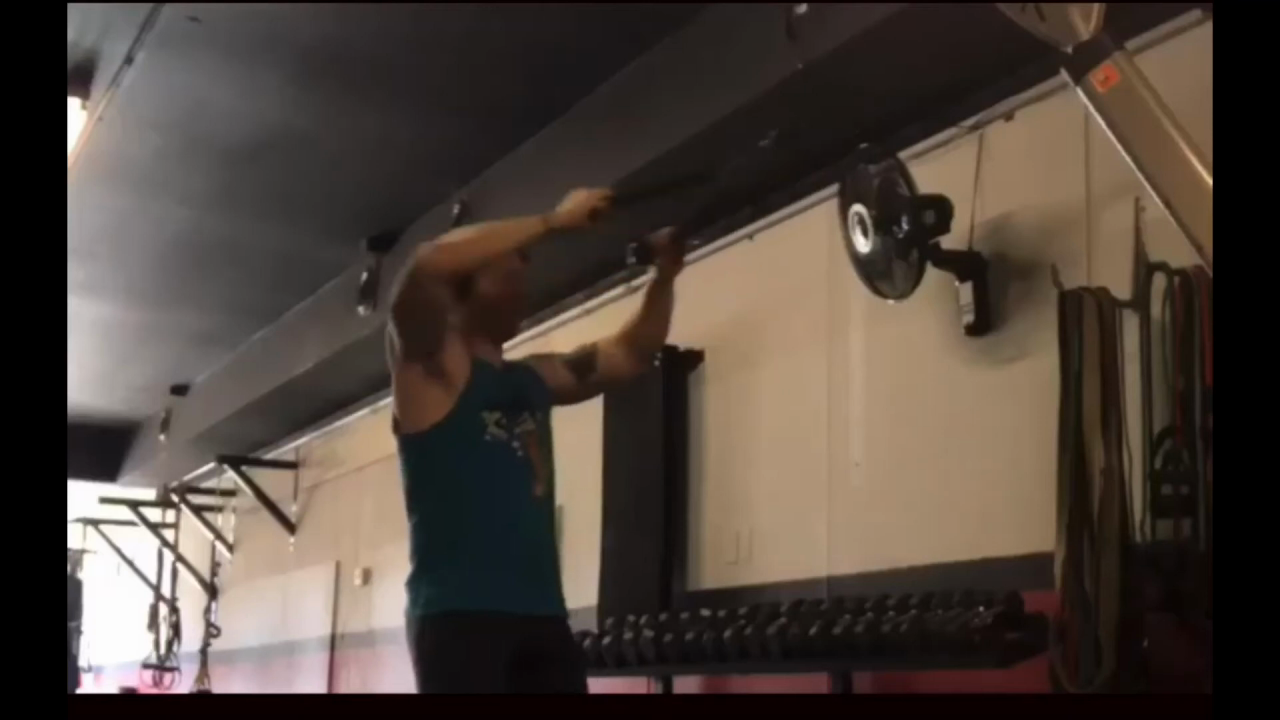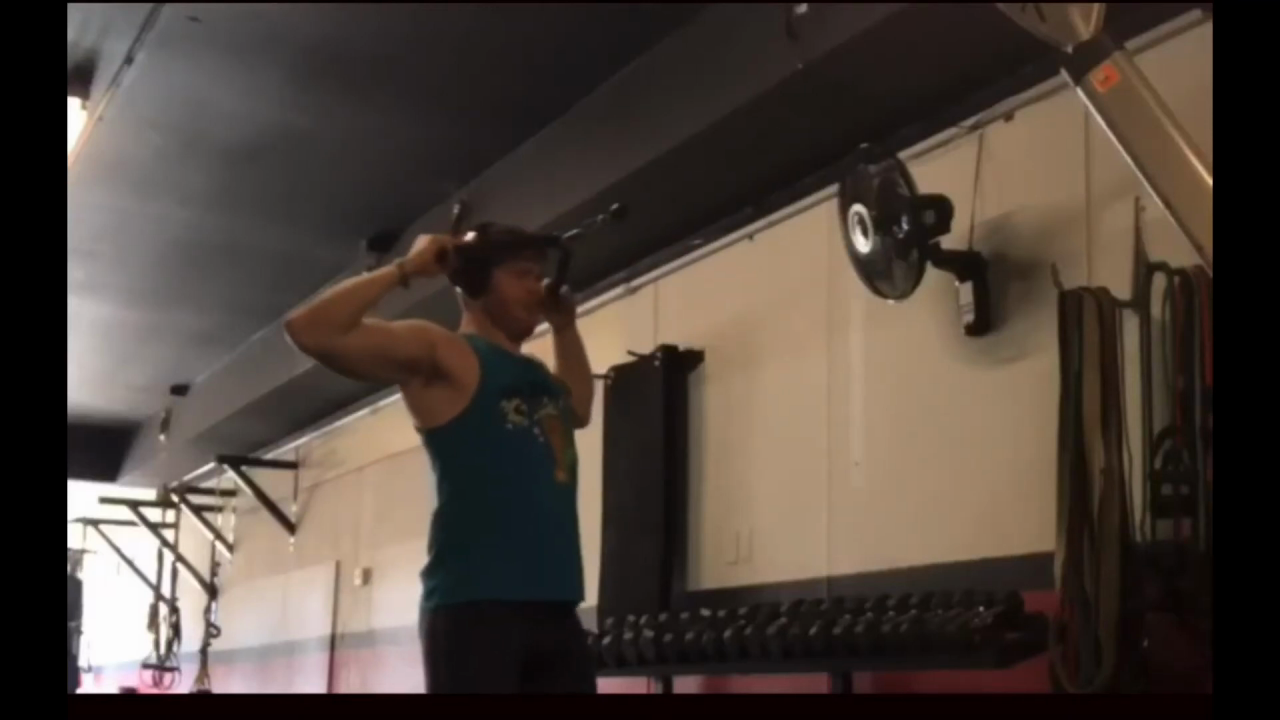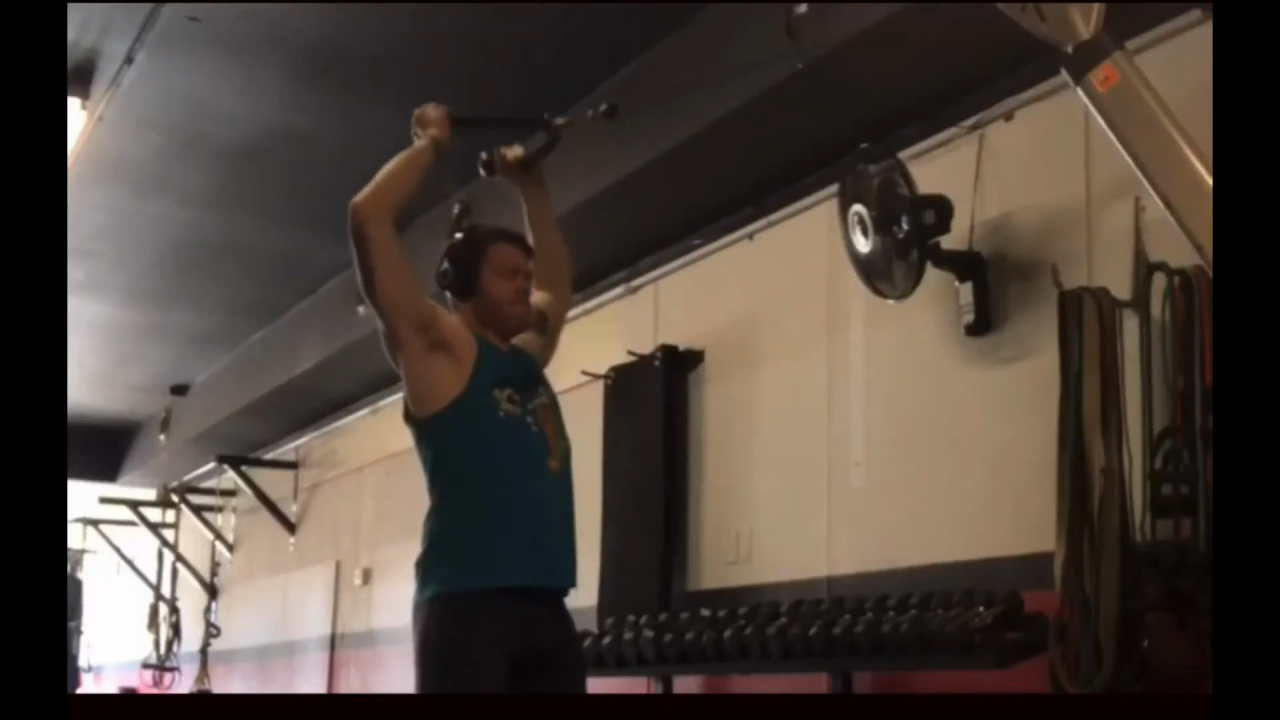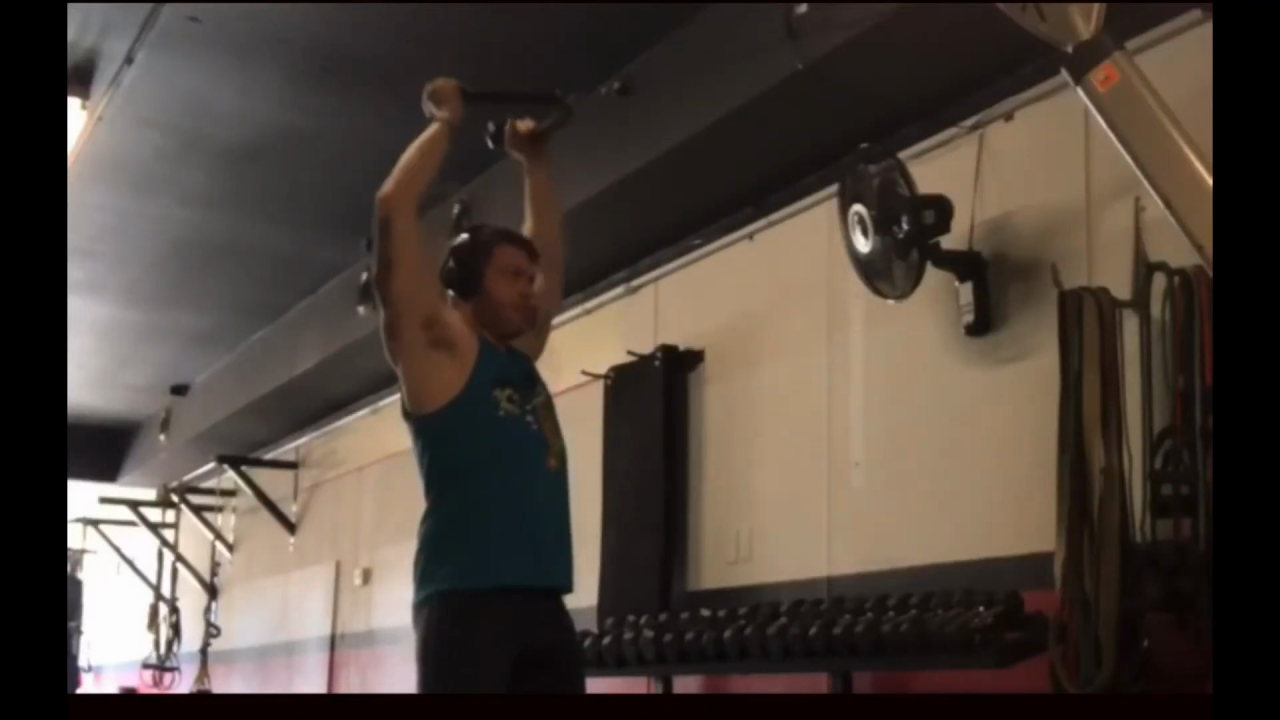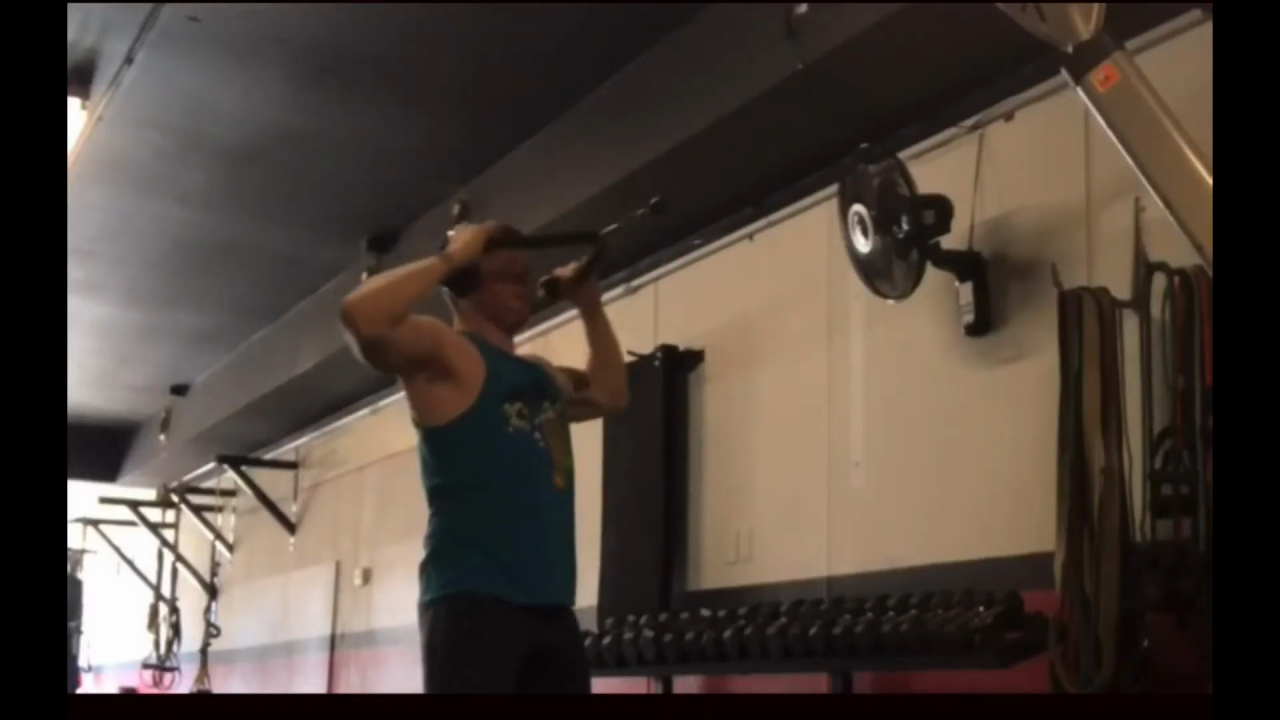
dt=1s
person 1, frame 1
left shoulder: (533, 376)
right shoulder: (429, 359)
left elbow: (633, 352)
right elbow: (430, 266)
left wrist: (665, 274)
right wrist: (553, 220)
left hip: (539, 612)
right hip: (459, 612)
person 1, frame 2
left shoulder: (535, 375)
right shoulder: (440, 354)
left elbow: (579, 408)
right elbow: (310, 329)
left wrist: (564, 324)
right wrist: (407, 268)
left hip: (553, 608)
right hip: (474, 606)
person 1, frame 3
left shoulder: (526, 357)
right shoulder: (434, 345)
left elbow: (557, 285)
right elbow: (368, 217)
left wrist: (530, 187)
right wrist: (430, 144)
left hip: (543, 604)
right hip: (466, 600)
person 1, frame 4
left shoulder: (519, 357)
right shoulder: (435, 341)
left elbow: (548, 266)
right elbow: (394, 211)
left wrist: (535, 164)
right wrist: (444, 125)
left hip: (542, 604)
right hip: (466, 600)
person 1, frame 5
left shoulder: (539, 374)
right shoulder: (438, 352)
left elbow: (611, 392)
right elbow: (361, 314)
left wrist: (589, 305)
right wrist: (455, 254)
left hip: (550, 608)
right hip: (471, 603)
